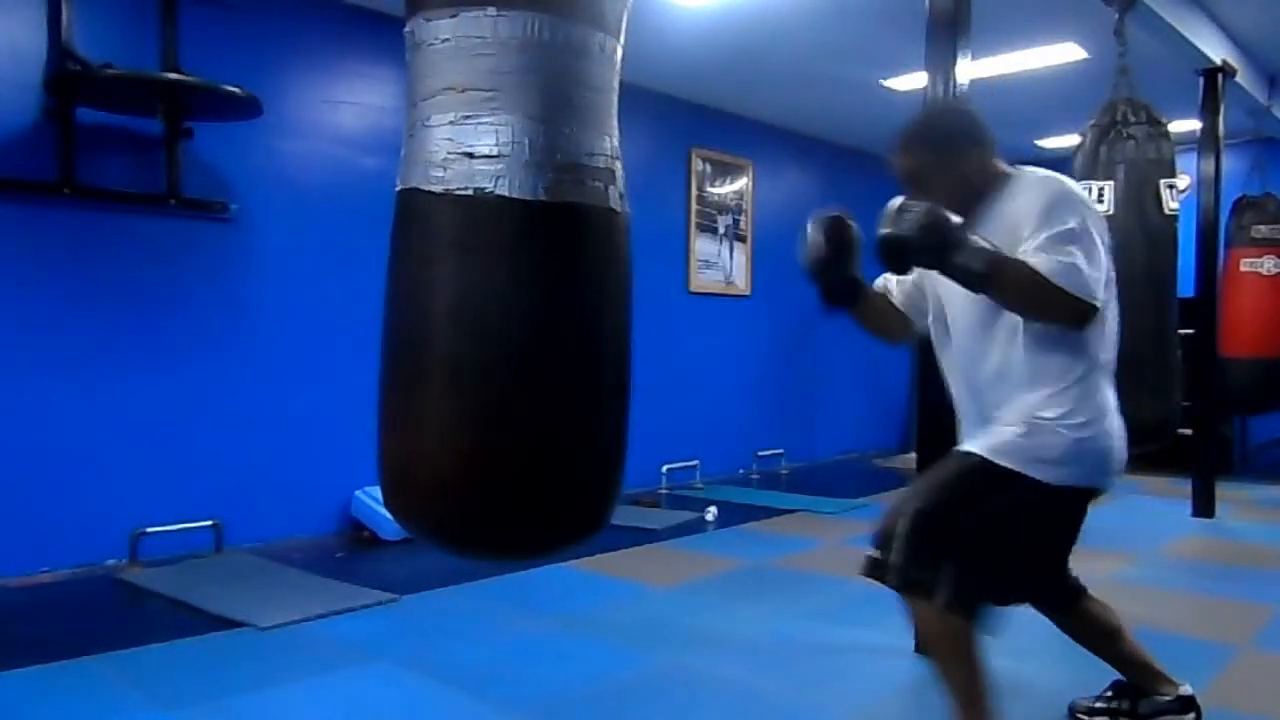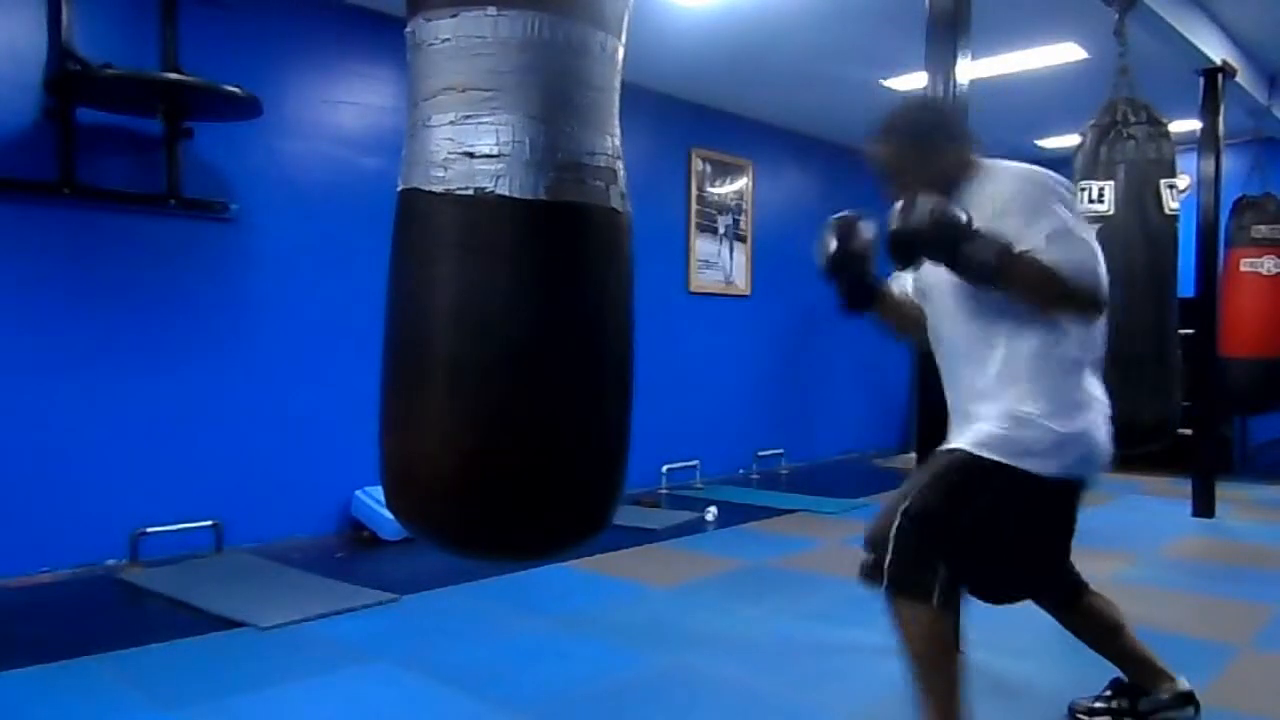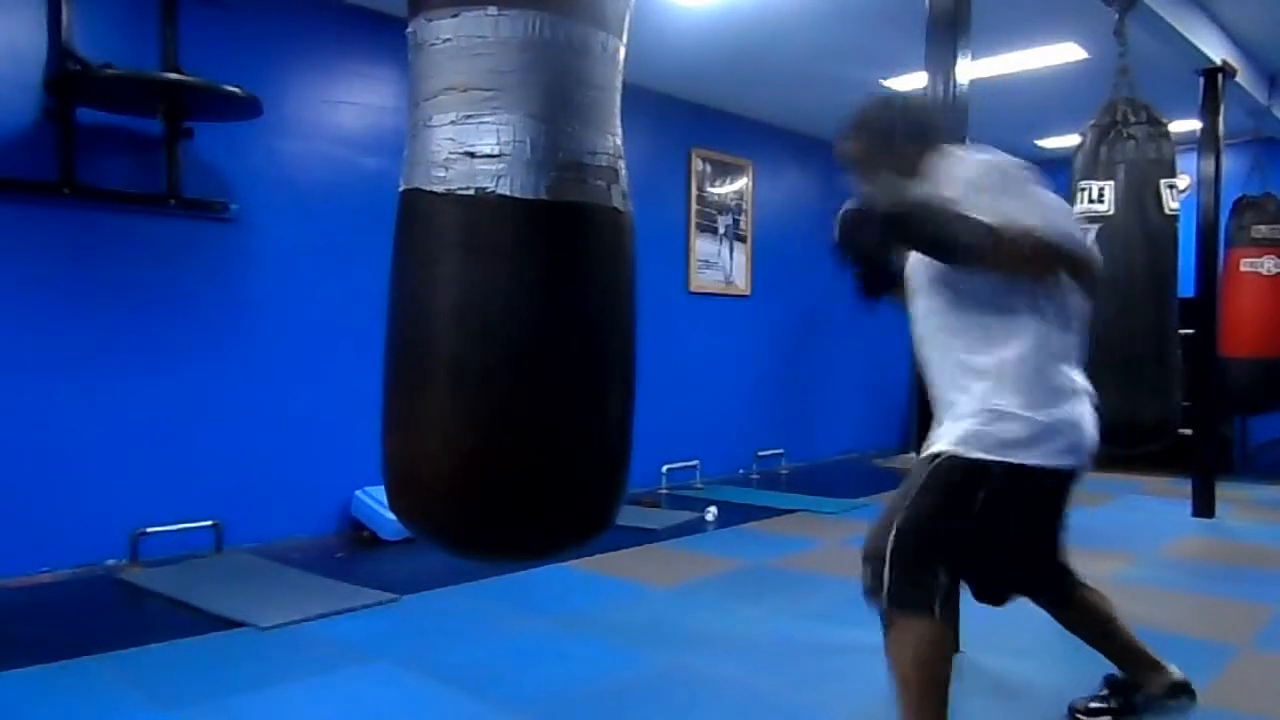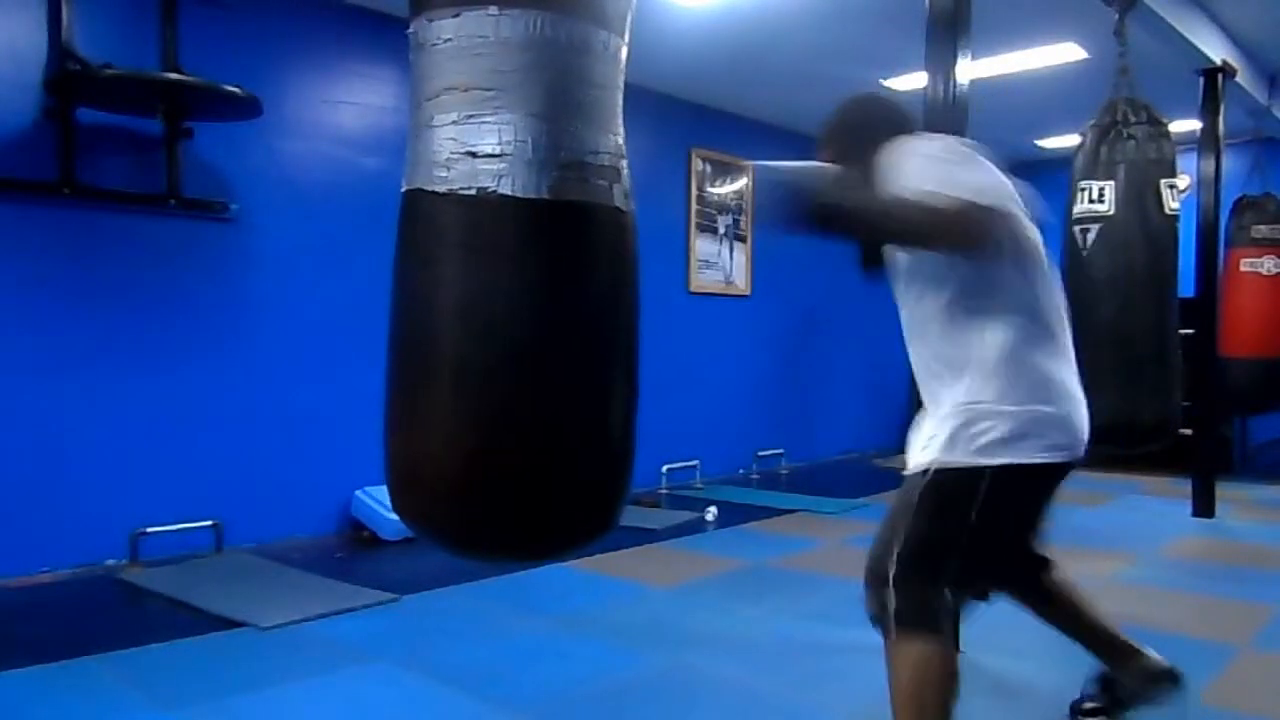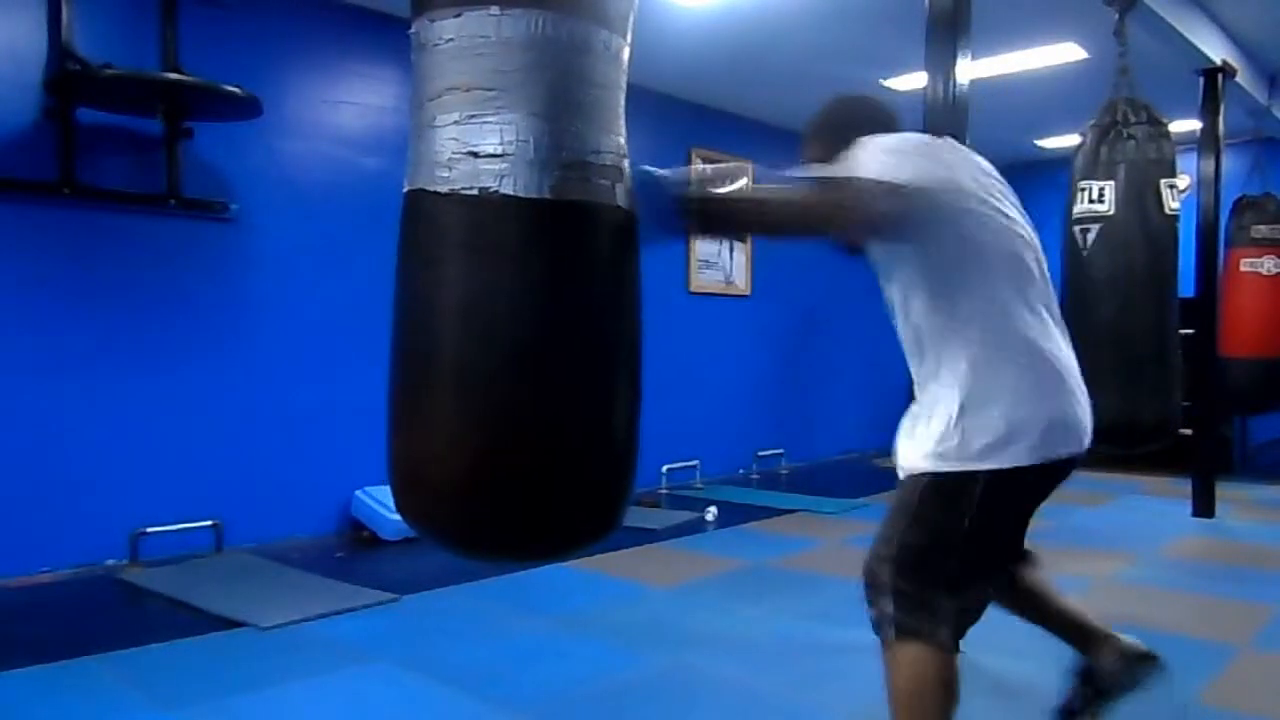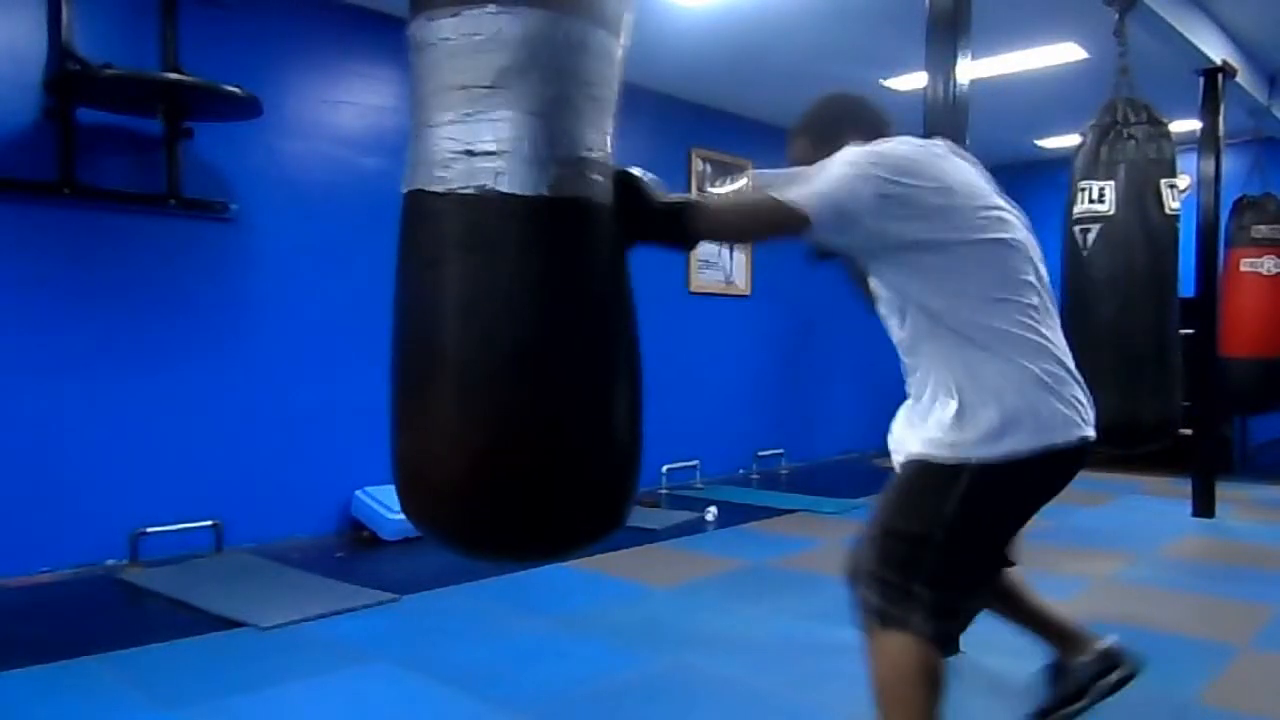
dt=0.1s
person 1, frame 1
left shoulder: (1049, 197)
right shoulder: (947, 226)
left elbow: (1074, 305)
right elbow: (894, 323)
left wrist: (964, 255)
right wrist: (843, 285)
left hip: (1049, 439)
right hip: (1025, 441)
left knee: (912, 546)
right knee: (1042, 582)
person 1, frame 2
left shoulder: (1022, 189)
right shoulder: (942, 207)
left elbow: (1083, 296)
right elbow: (926, 321)
left wrist: (973, 249)
right wrist: (864, 286)
left hip: (1030, 432)
right hip: (1048, 434)
left knee: (904, 552)
right knee: (1042, 575)
person 1, frame 3
left shoulder: (977, 174)
right shoulder: (927, 206)
left elbow: (1072, 260)
left wrist: (949, 231)
right wrist: (885, 269)
left hip: (1012, 426)
right hip: (1027, 428)
left knee: (903, 565)
right knee: (1034, 570)
person 1, frame 4
left shoulder: (922, 155)
right shoulder: (926, 166)
left elbow: (981, 228)
left wrist: (858, 208)
right wrist: (888, 252)
left hip: (991, 424)
right hip: (1033, 418)
left knee: (906, 586)
right knee: (1006, 565)
right ankle: (1136, 668)
person 1, frame 5
left shoulder: (900, 151)
right shoulder: (946, 168)
left elbow: (848, 209)
left wrist: (704, 206)
left hip: (996, 422)
right hip: (1038, 413)
left knee: (910, 594)
right knee: (975, 559)
right ankle: (1109, 653)
person 1, frame 6
left shoulder: (890, 160)
right shoulder: (928, 175)
left elbow: (770, 213)
left wrist: (661, 215)
right wrist: (852, 253)
left hip: (993, 423)
right hip: (1035, 417)
left knee: (895, 590)
right knee: (949, 563)
right ankle: (1082, 651)
